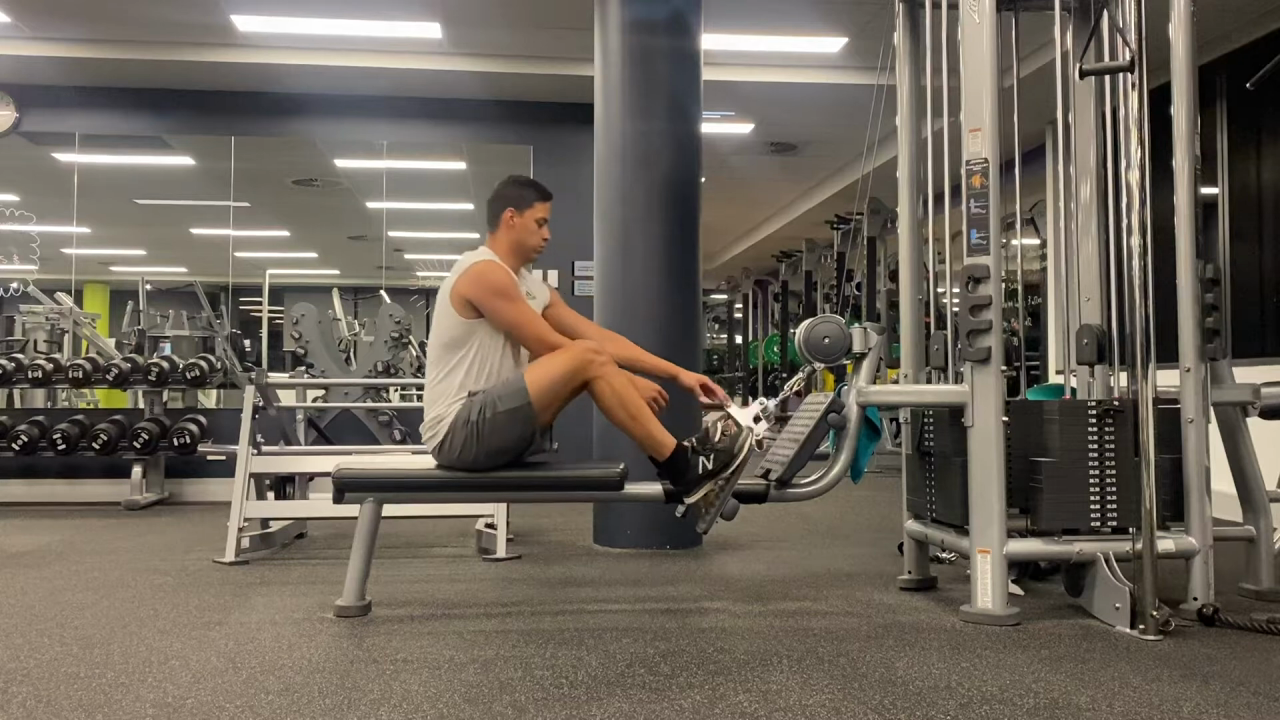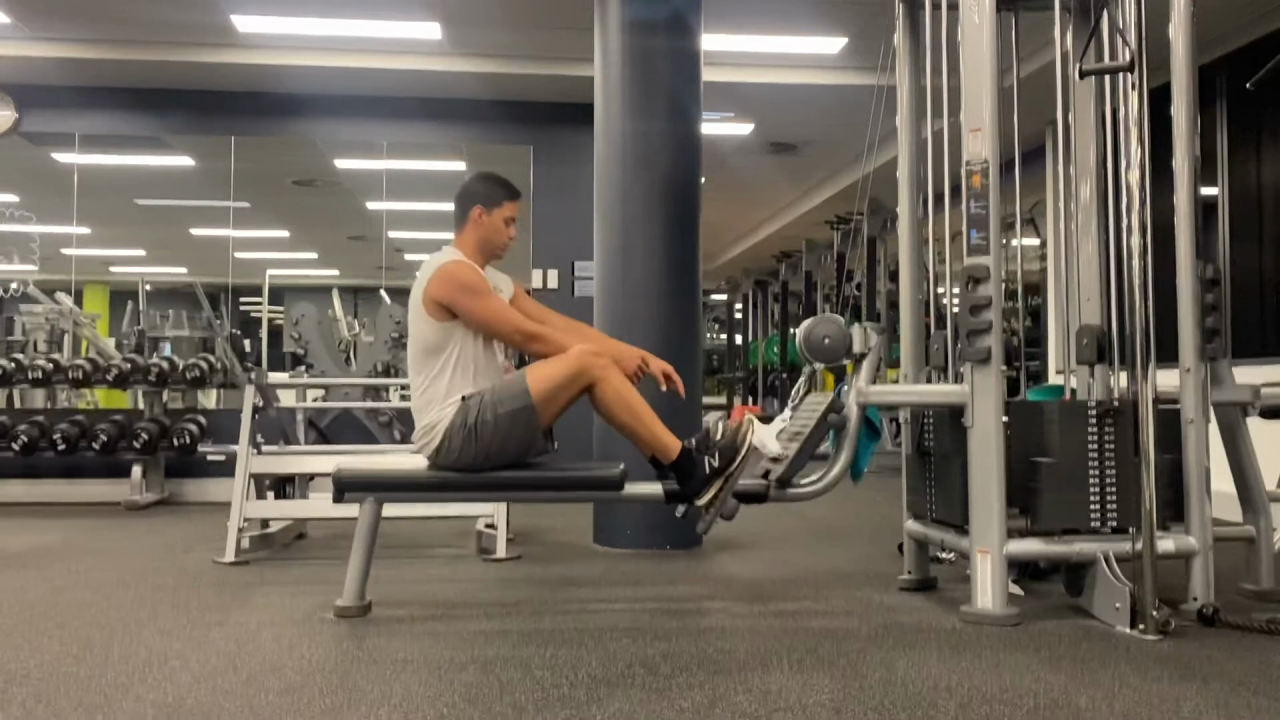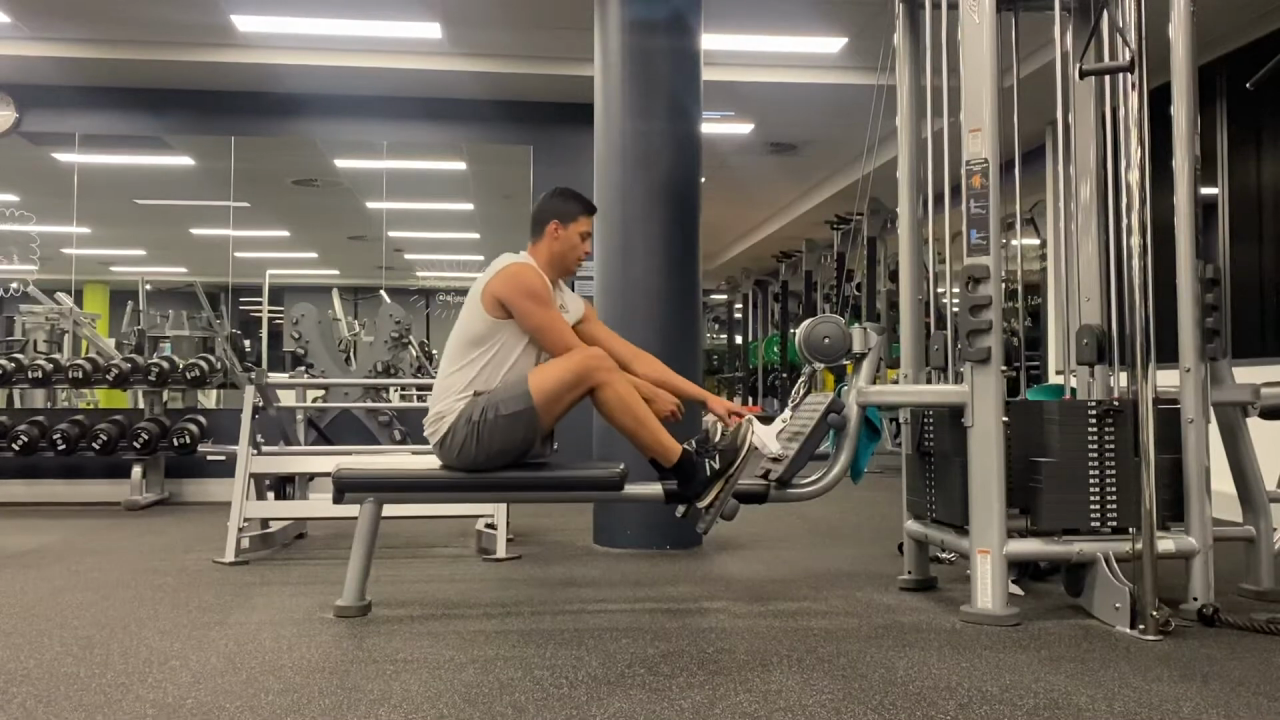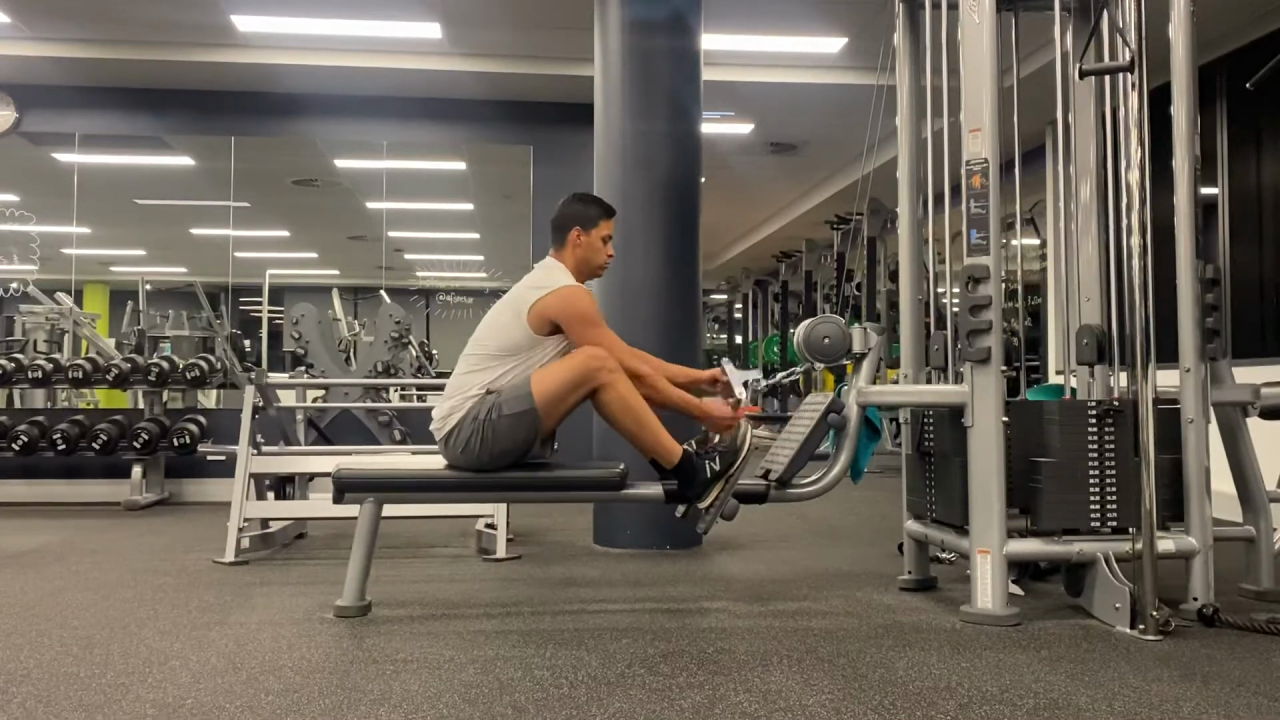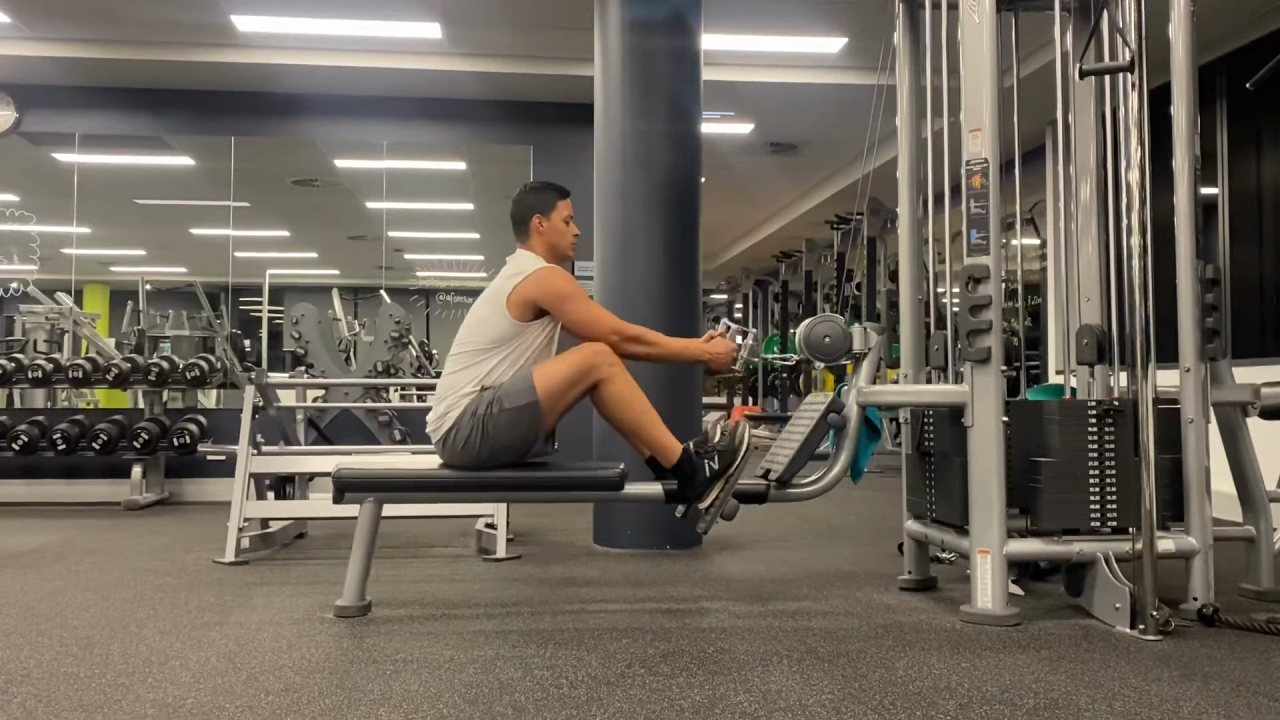
dt=0.4s
person 1, frame 1
left shoulder: (529, 286)
right shoulder: (482, 273)
left elbow: (602, 338)
right elbow: (551, 348)
left wrist: (677, 373)
right wrist: (628, 383)
left hip: (487, 422)
right hip: (459, 432)
left knee: (591, 357)
right knee: (589, 358)
left ankle: (672, 455)
right ankle: (682, 466)
person 1, frame 2
left shoulder: (495, 282)
right shoulder: (452, 274)
left elbow: (566, 329)
right elbow: (529, 337)
left wrist: (638, 356)
right wrist: (613, 357)
left hip: (479, 421)
right hip: (453, 434)
left knee: (592, 364)
right knee: (590, 362)
left ankle: (676, 457)
right ankle: (689, 468)
person 1, frame 3
left shoulder: (565, 301)
right shoulder: (517, 276)
left elbow: (630, 356)
right elbow: (570, 356)
left wrist: (707, 397)
right wrist: (650, 395)
left hip: (490, 421)
right hip: (461, 431)
left knee: (595, 370)
right knee: (593, 364)
left ankle: (676, 460)
right ankle: (689, 472)
person 1, frame 4
left shoulder: (554, 285)
right shoulder: (567, 295)
left elbow: (628, 360)
right elbow: (632, 373)
left wrist: (697, 377)
right wrist: (701, 410)
left hip: (493, 424)
right hip: (468, 431)
left knee: (605, 369)
right knee: (596, 364)
left ankle: (678, 462)
right ankle: (691, 473)
person 1, frame 5
left shoulder: (528, 276)
right shoulder: (544, 278)
left elbow: (616, 334)
right elbow: (622, 338)
left wrist: (694, 343)
right wrist: (703, 354)
left hip: (480, 425)
right hip: (465, 429)
left knee: (599, 361)
right knee: (598, 359)
left ankle: (673, 462)
right ankle: (690, 472)
